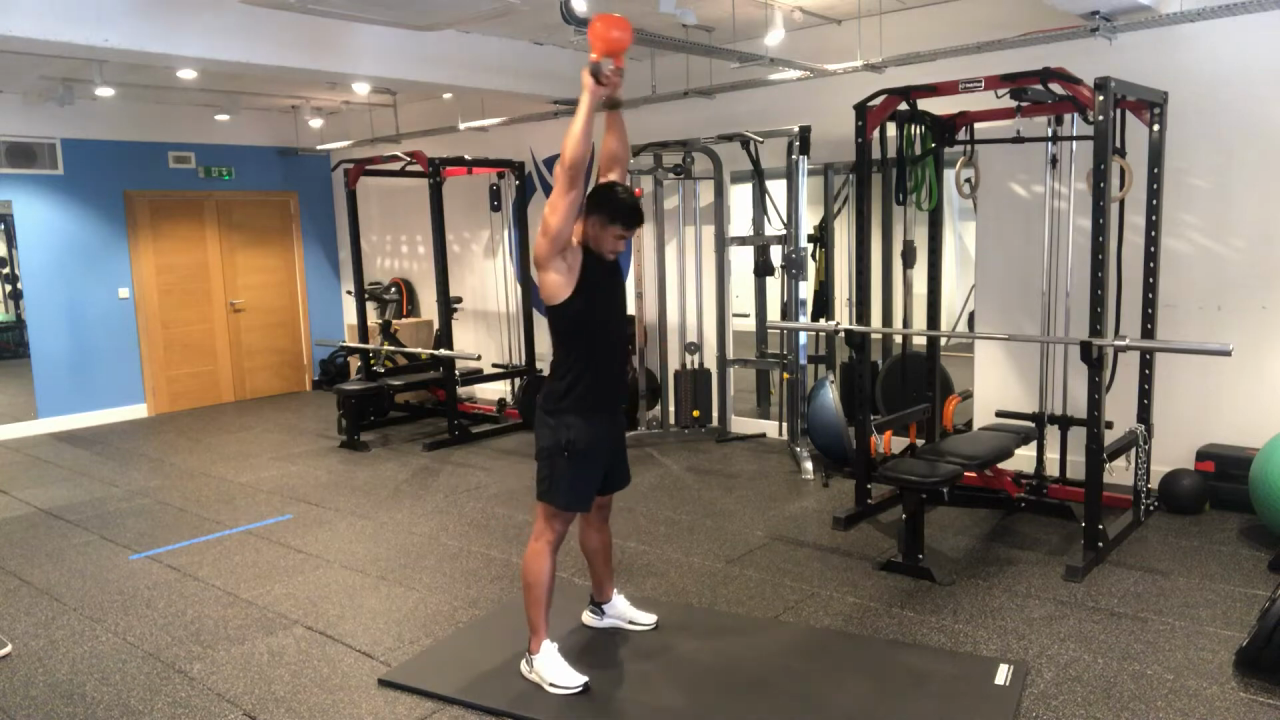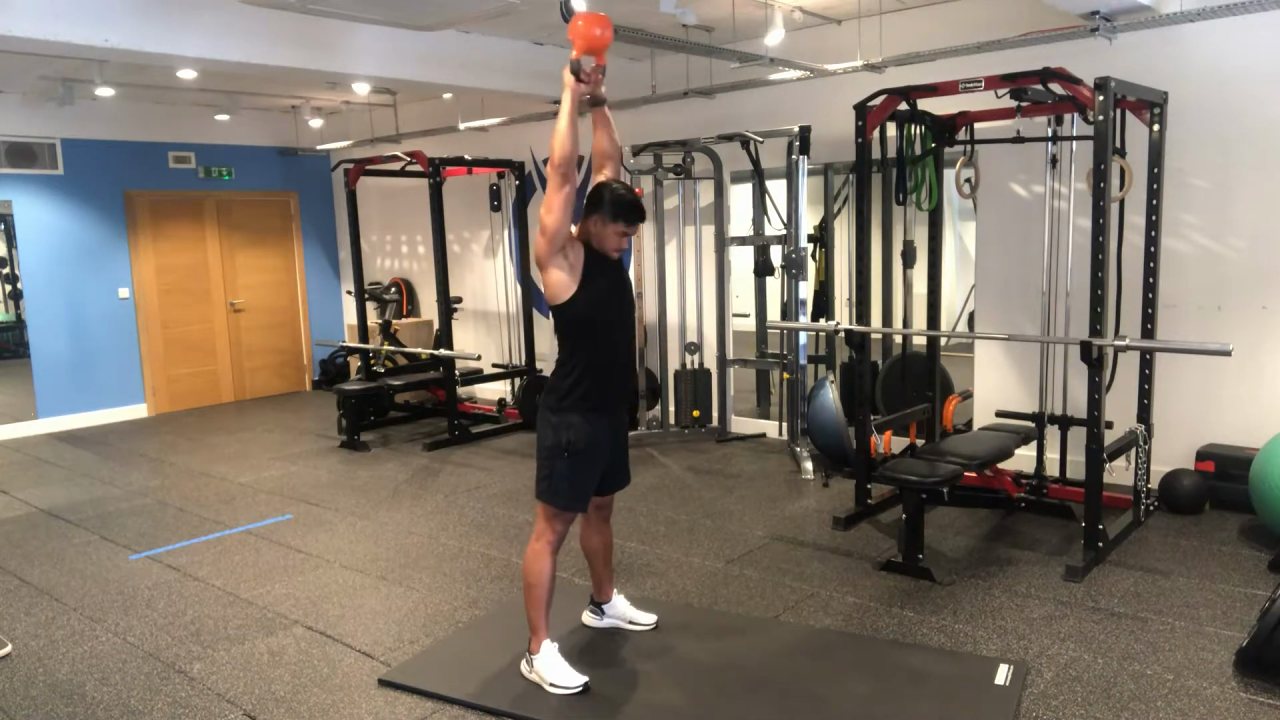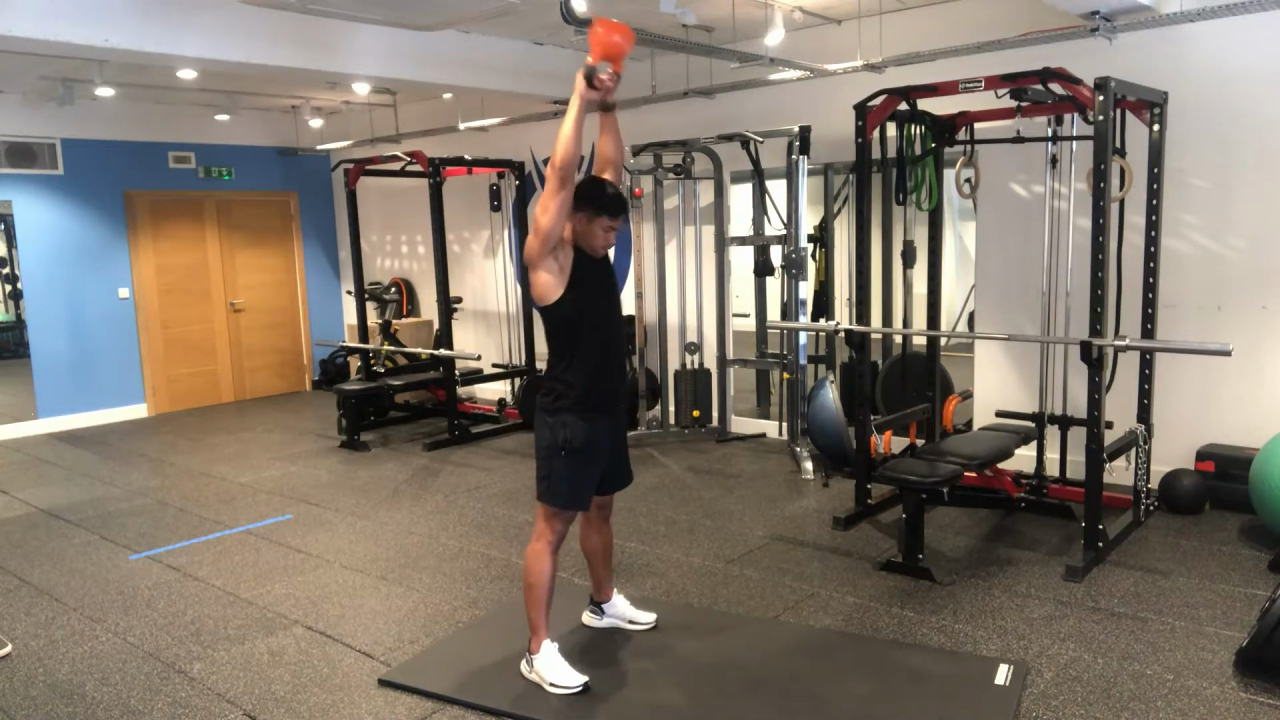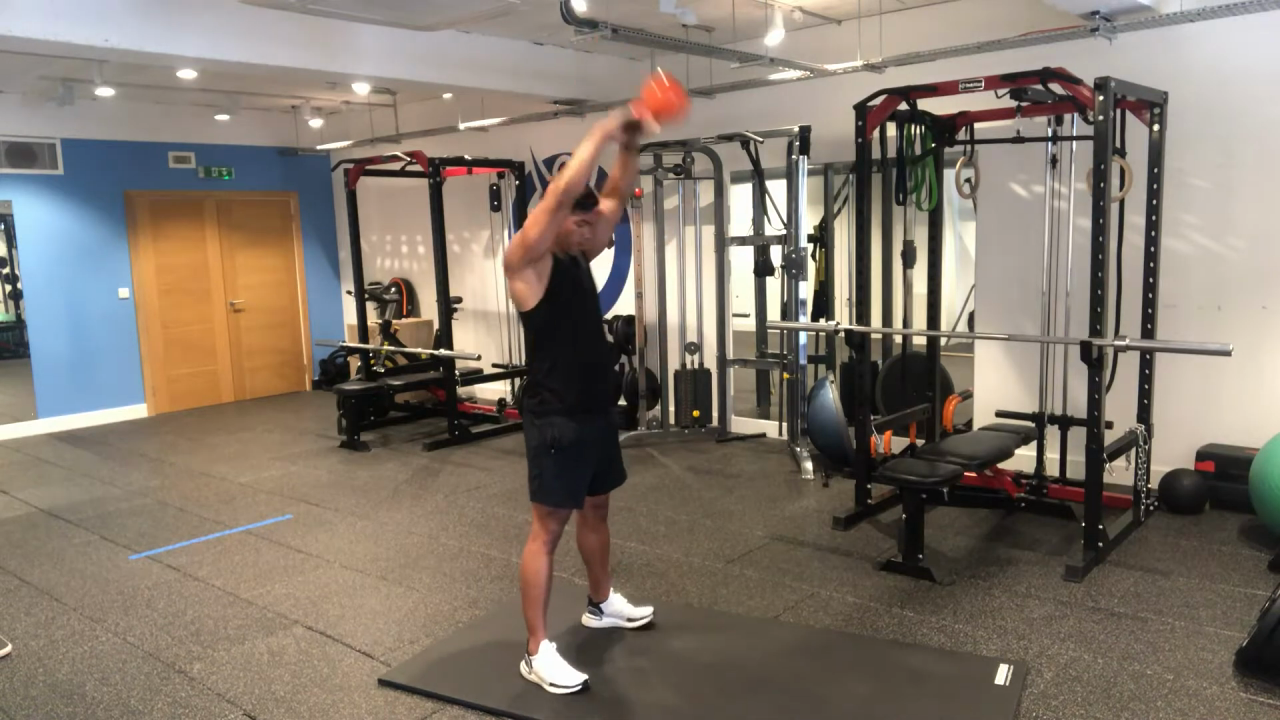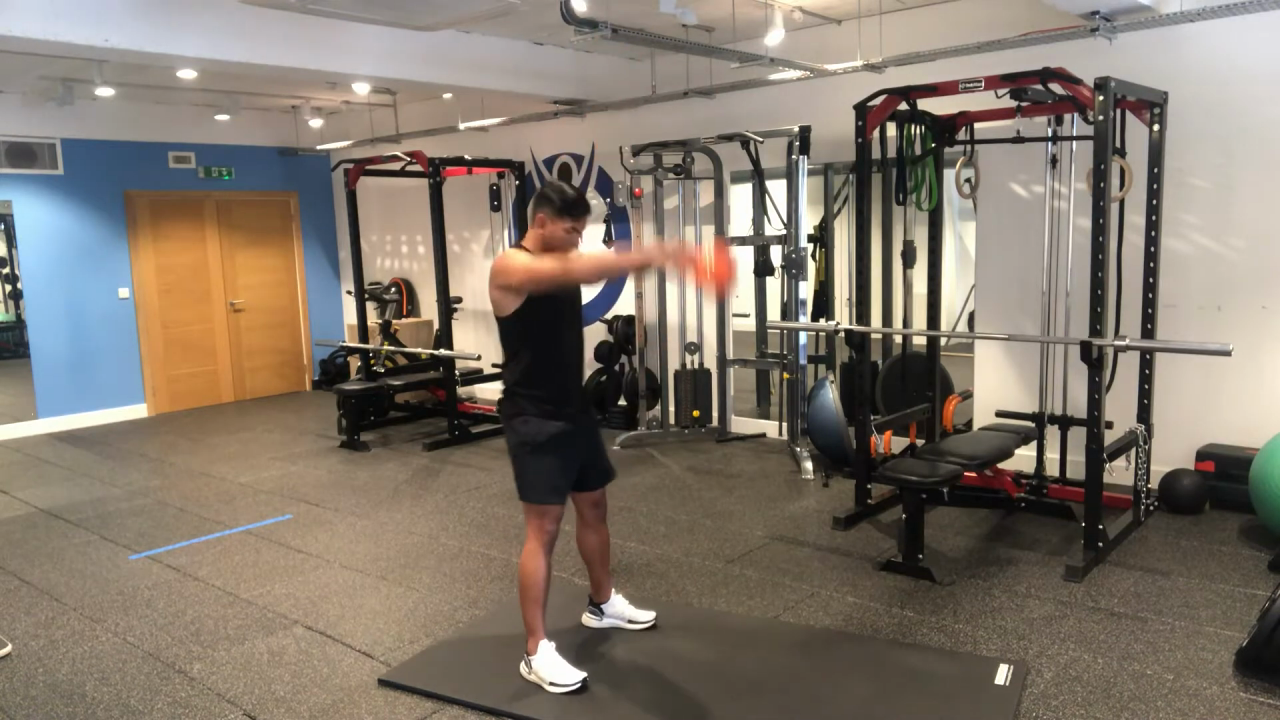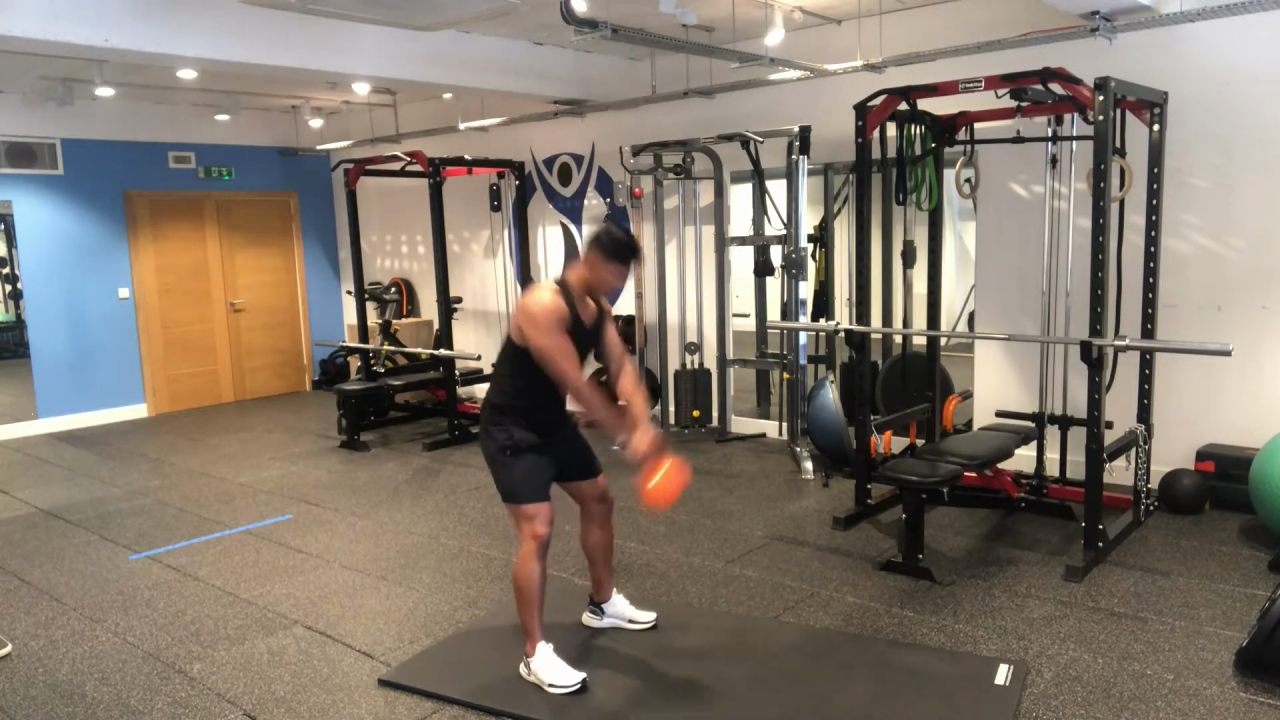
dt=0.2s
person 1, frame 1
left shoulder: (604, 254)
right shoulder: (558, 258)
left elbow: (613, 167)
right elbow: (570, 176)
left wrist: (613, 105)
right wrist: (589, 99)
left hip: (607, 411)
right hip: (569, 418)
left knee: (598, 513)
right knee: (551, 527)
left ankle: (603, 604)
right ankle: (538, 651)
person 1, frame 2
left shoulder: (608, 252)
right shoulder: (561, 256)
left elbow: (608, 163)
right elbow: (562, 173)
left wrist: (597, 103)
right wrist: (570, 98)
left hip: (610, 412)
right hip: (572, 417)
left knee: (599, 512)
right knee: (553, 527)
left ankle: (603, 603)
right ankle: (538, 652)
person 1, frame 3
left shoulder: (596, 251)
right shoulder: (549, 258)
left elbow: (610, 168)
right elbow: (560, 175)
left wrist: (607, 108)
right wrist: (577, 101)
left hip: (607, 411)
right hip: (568, 417)
left knee: (600, 512)
right knee: (552, 528)
left ankle: (603, 603)
right ankle: (538, 652)
person 1, frame 4
left shoulder: (575, 255)
right shoulder: (528, 258)
left elbow: (617, 195)
right elbow: (560, 192)
left wrist: (629, 144)
right wrist: (599, 134)
left hip: (597, 410)
right hip: (556, 418)
left knee: (596, 510)
right knee: (547, 528)
left ankle: (601, 602)
right ankle: (537, 652)
person 1, frame 5
left shoulder: (564, 269)
right shoulder: (512, 267)
left elbow: (612, 263)
right elbow: (576, 267)
left wrist: (665, 254)
right wrist: (648, 254)
left hip: (573, 410)
right hip: (534, 418)
left knee: (593, 507)
right knee: (543, 528)
left ankle: (602, 603)
right ankle: (536, 652)
person 1, frame 6
left shoulder: (597, 306)
right shoulder: (546, 306)
left elbow: (622, 368)
right elbow: (577, 386)
left wrist: (643, 424)
right wrist: (624, 436)
left hip: (554, 420)
right hip: (511, 427)
left knee: (599, 498)
right knee: (538, 530)
left ankle: (603, 603)
right ankle: (535, 653)
